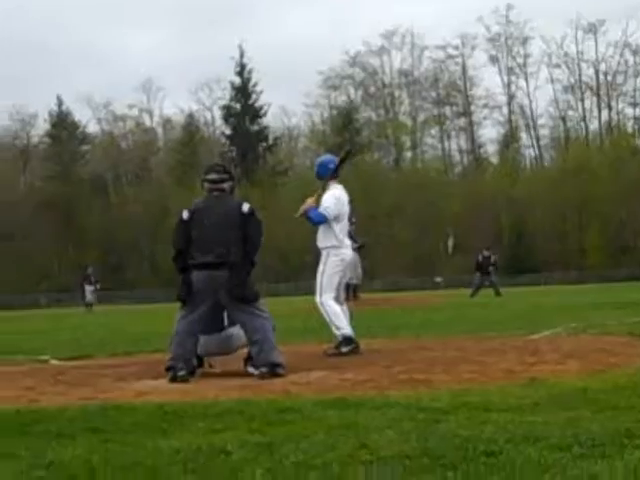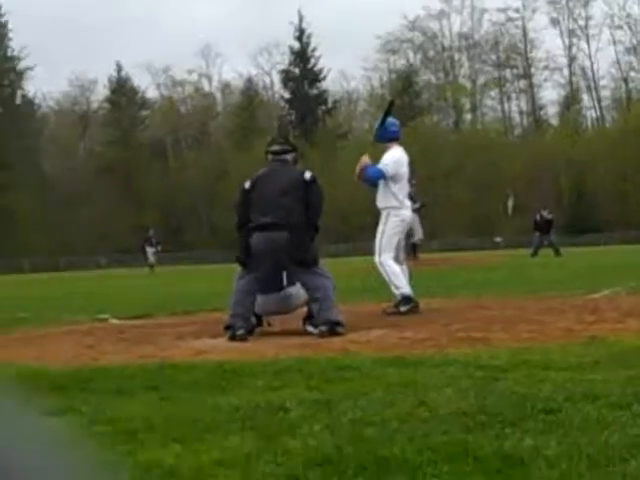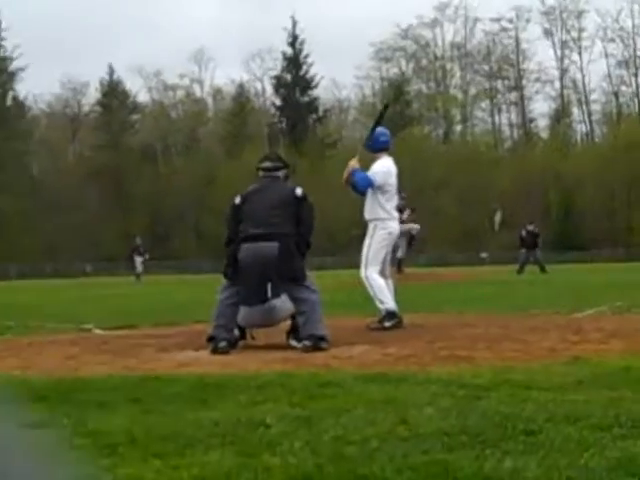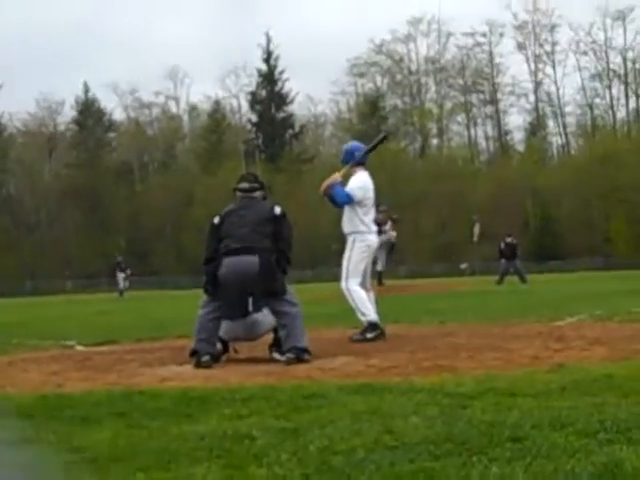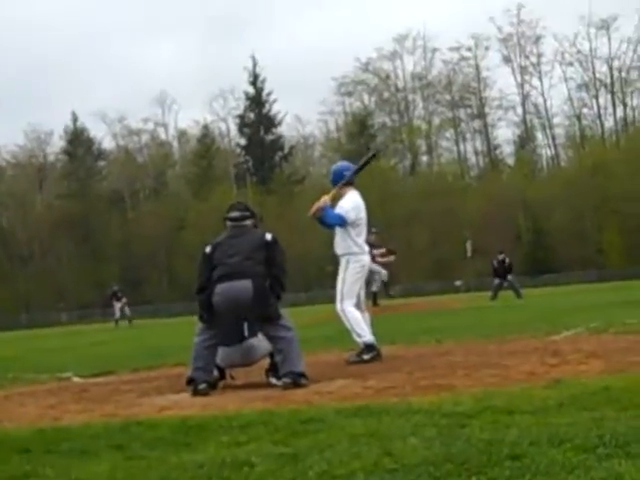
dt=0.2s
person 1, frame 1
left shoulder: (190, 211)
right shoulder: (243, 208)
left elbow: (179, 248)
right elbow: (252, 244)
left wrist: (186, 274)
right wrist: (243, 271)
left hip: (198, 275)
right hip: (231, 274)
left knee: (188, 320)
right knee: (255, 318)
left ankle: (179, 367)
right ankle: (268, 363)
person 1, frame 2
left shoulder: (254, 180)
right shoulder: (304, 176)
left elbow: (242, 216)
right elbow: (314, 211)
left wrist: (246, 241)
right wrist: (307, 238)
left hip: (258, 237)
right hip: (292, 236)
left knee: (246, 281)
right knee: (317, 278)
left ankle: (238, 326)
right ankle: (328, 322)
person 1, frame 3
left shoulder: (244, 195)
right shoulder: (295, 192)
left elbow: (231, 232)
right elbow: (305, 228)
left wrist: (233, 258)
right wrist: (298, 255)
left hip: (247, 249)
right hip: (280, 249)
left knee: (229, 294)
right knee: (305, 292)
left ankle: (221, 339)
right ankle: (313, 337)
person 1, frame 4
left shoulder: (223, 215)
right shoulder: (274, 211)
left elbow: (210, 251)
right elbow: (284, 245)
left wrist: (211, 278)
right wrist: (279, 272)
left hip: (227, 265)
right hip: (260, 263)
left knee: (210, 308)
right knee: (286, 306)
left ankle: (203, 352)
right ankle: (295, 350)
person 1, frame 5
left shoulder: (214, 245)
right shoulder: (266, 238)
left elbow: (203, 281)
right elbow: (278, 271)
left wrist: (205, 310)
right wrist: (273, 298)
left hip: (220, 292)
right hip: (253, 289)
left knee: (206, 336)
right knee: (281, 330)
left ankle: (200, 380)
right ankle: (292, 374)
person 2, frame 1
left shoulder: (333, 194)
right shoulder: (338, 192)
left elbow: (320, 219)
right elbow: (322, 220)
left wrist: (310, 208)
right wrist: (308, 212)
left hip: (334, 252)
right hip: (341, 251)
left knee: (324, 298)
right knee: (337, 298)
left ankle: (348, 340)
right ankle: (347, 340)
person 2, frame 2
left shoulder: (394, 155)
right shoulder: (397, 155)
left elbow: (377, 175)
right elbow: (379, 181)
left wrist: (366, 165)
right wrist: (364, 175)
left hip: (393, 213)
right hip: (400, 212)
left knee: (383, 258)
right knee: (396, 258)
left ankle: (407, 299)
right ankle: (406, 299)
person 2, frame 3
left shoulder: (383, 165)
right shoulder: (384, 165)
left elbow: (364, 183)
right elbow: (365, 190)
left wrist: (355, 169)
right wrist: (352, 181)
left hip: (381, 225)
right hip: (387, 225)
left knee: (369, 271)
right knee: (382, 272)
left ankle: (391, 315)
right ankle: (390, 314)
person 2, frame 4
left shoulder: (360, 180)
right shoulder: (360, 179)
left elbow: (344, 199)
right elbow: (342, 203)
left wrist: (335, 184)
right wrist: (329, 193)
left hip: (360, 238)
right hip: (366, 237)
left knee: (349, 284)
right knee: (362, 284)
left ankle: (373, 326)
right ankle: (372, 326)
person 2, frame 5
left shoulder: (351, 200)
right shoulder: (347, 200)
left elbow: (337, 221)
right elbow: (331, 224)
left wrist: (326, 207)
right wrist: (319, 215)
left hip: (353, 259)
right hip: (356, 258)
left knee: (344, 305)
right knee: (357, 305)
left ankle: (369, 347)
right ankle: (368, 347)
